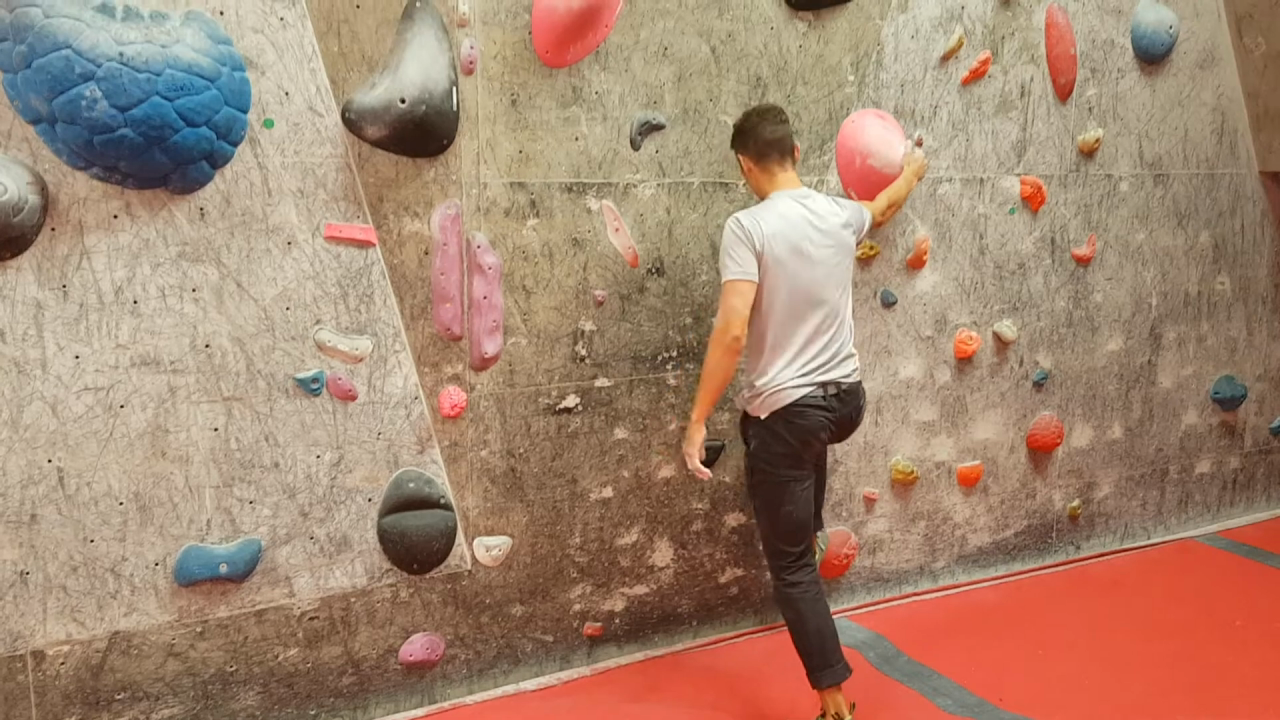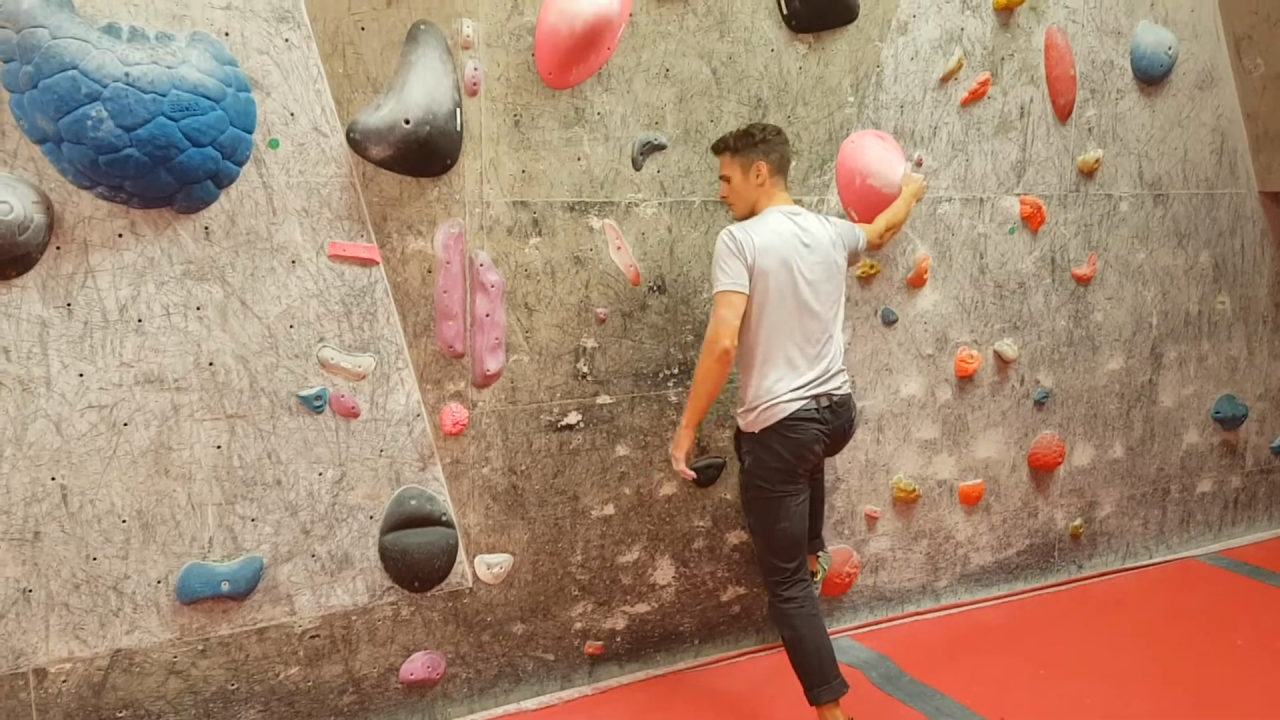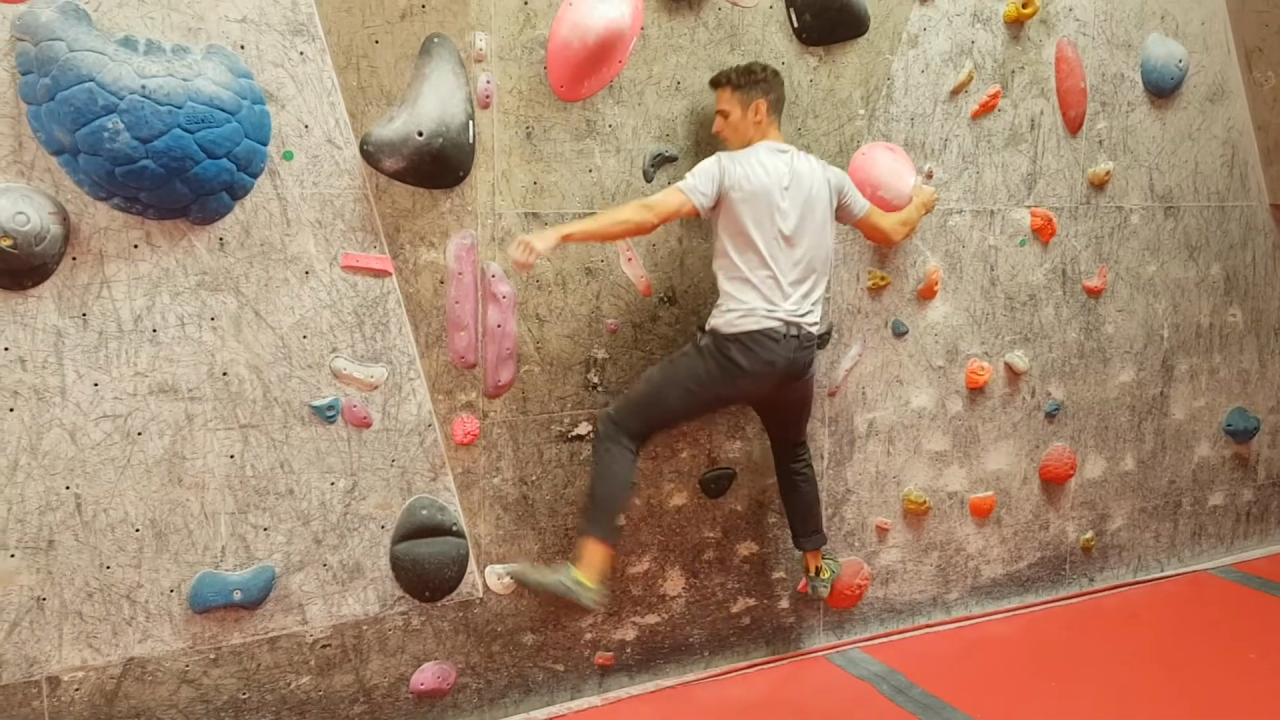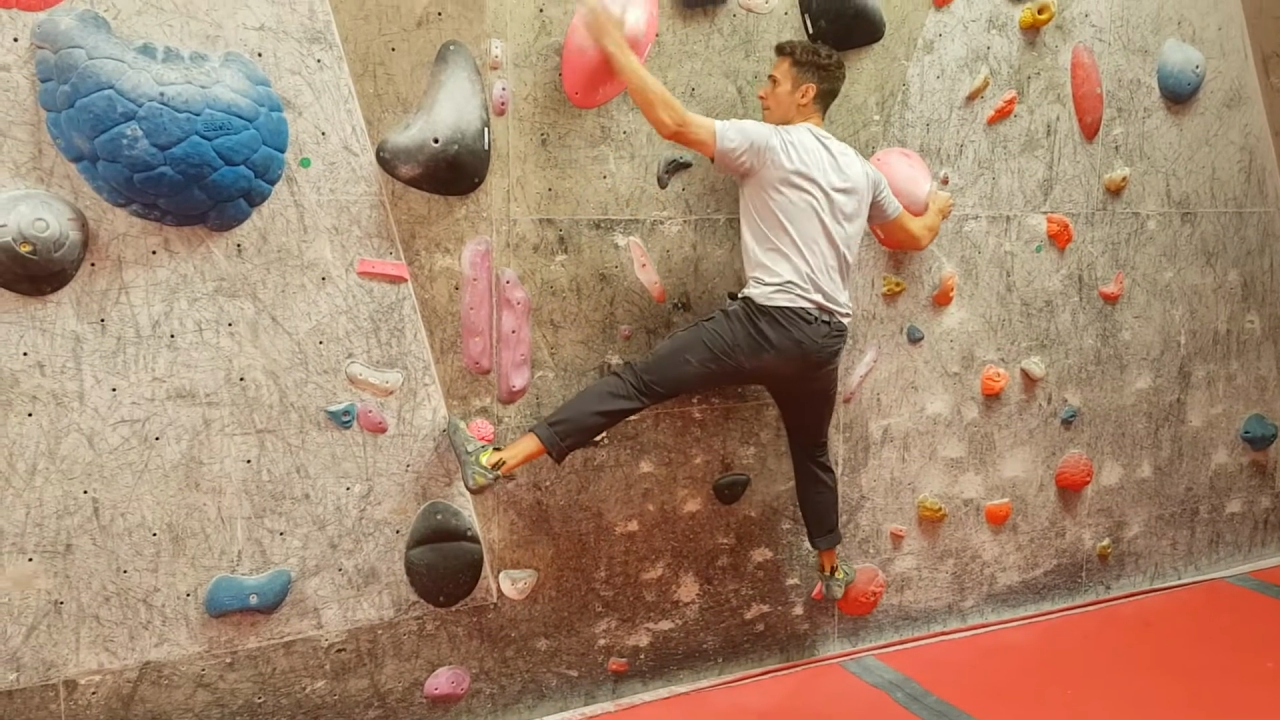
dt=0.7s
person 1, frame 1
left shoulder: (747, 227)
right shoulder: (842, 214)
left elbow: (733, 331)
right elbow: (883, 207)
left wrist: (698, 421)
right wrist: (910, 171)
left hip: (783, 413)
right hip: (847, 399)
left knee: (790, 567)
right ankle: (812, 531)
person 1, frame 2
left shoulder: (739, 239)
right shoulder: (832, 232)
left elbow: (722, 342)
right elbow: (879, 231)
left wrist: (687, 426)
right wrist: (909, 194)
left hip: (778, 426)
right hip: (838, 412)
left knee: (785, 585)
right ankle: (813, 552)
person 1, frame 3
left shoulder: (728, 169)
right shoulder: (825, 176)
left elbow: (651, 212)
right elbow: (886, 230)
left wrist: (563, 232)
right wrist: (919, 206)
left hip: (740, 345)
right hip: (797, 349)
left knee: (619, 429)
right knee: (793, 453)
left ankle: (589, 571)
right ankle: (819, 570)
person 1, frame 4
left shoulder: (766, 143)
right shoulder: (860, 170)
left elbow: (673, 122)
right elbow: (916, 237)
right wrist: (937, 210)
left hip: (765, 324)
right hip: (823, 338)
left knee: (634, 381)
right knee: (811, 452)
left ankle: (497, 461)
right ankle: (832, 569)
